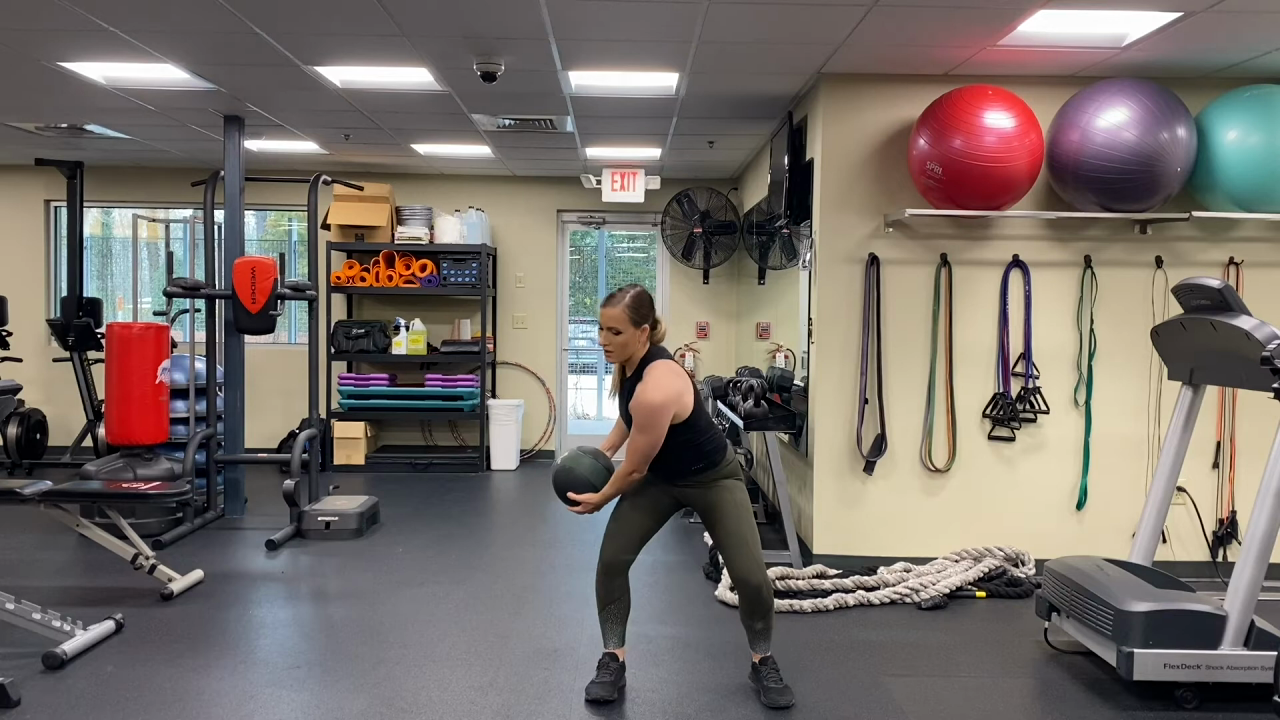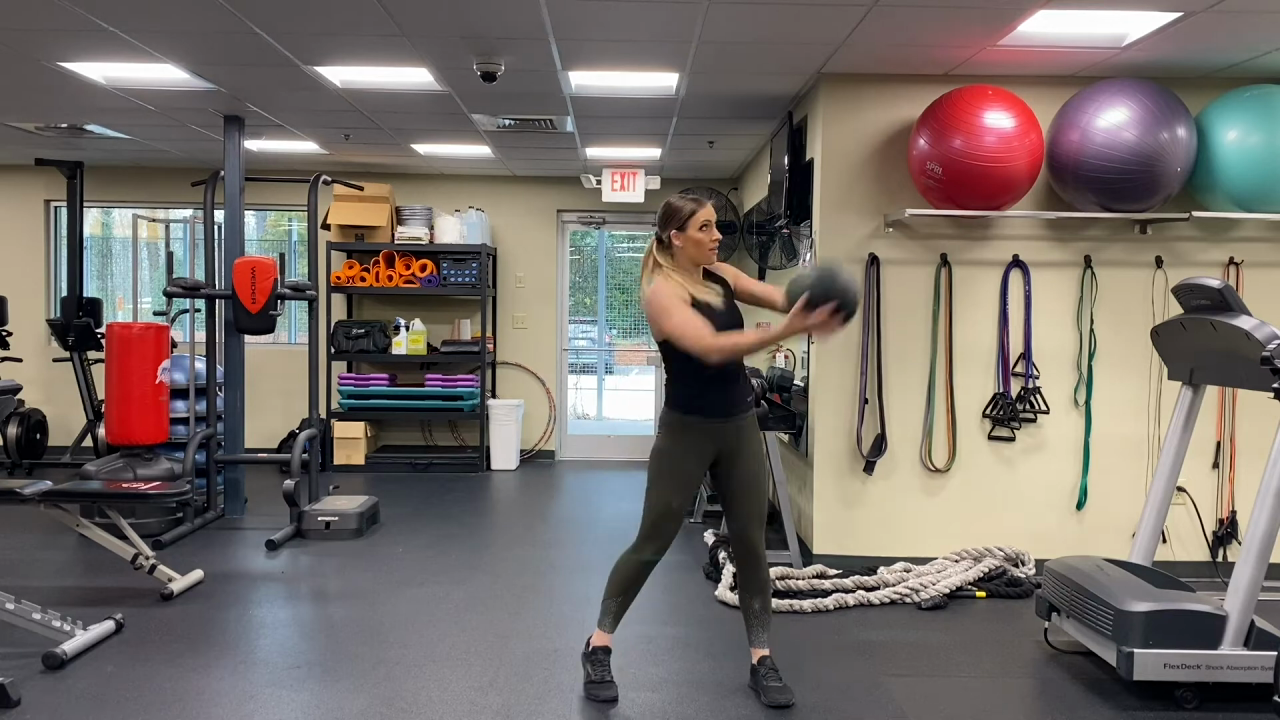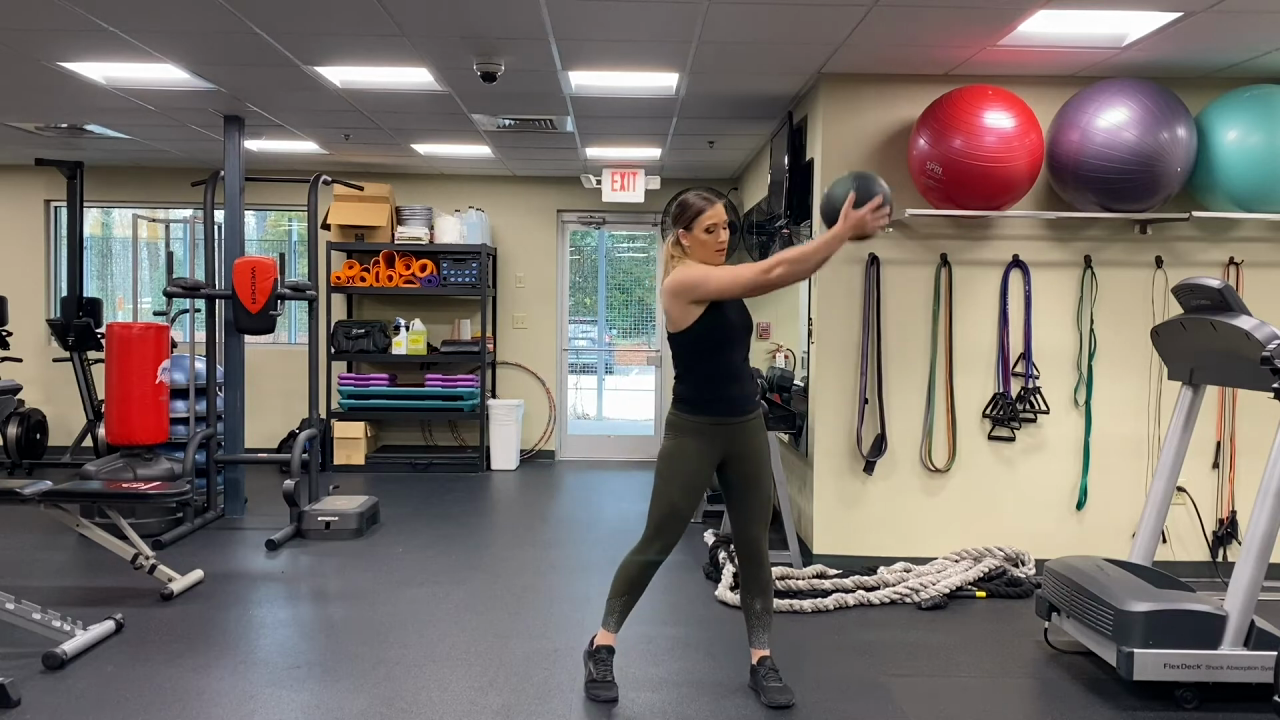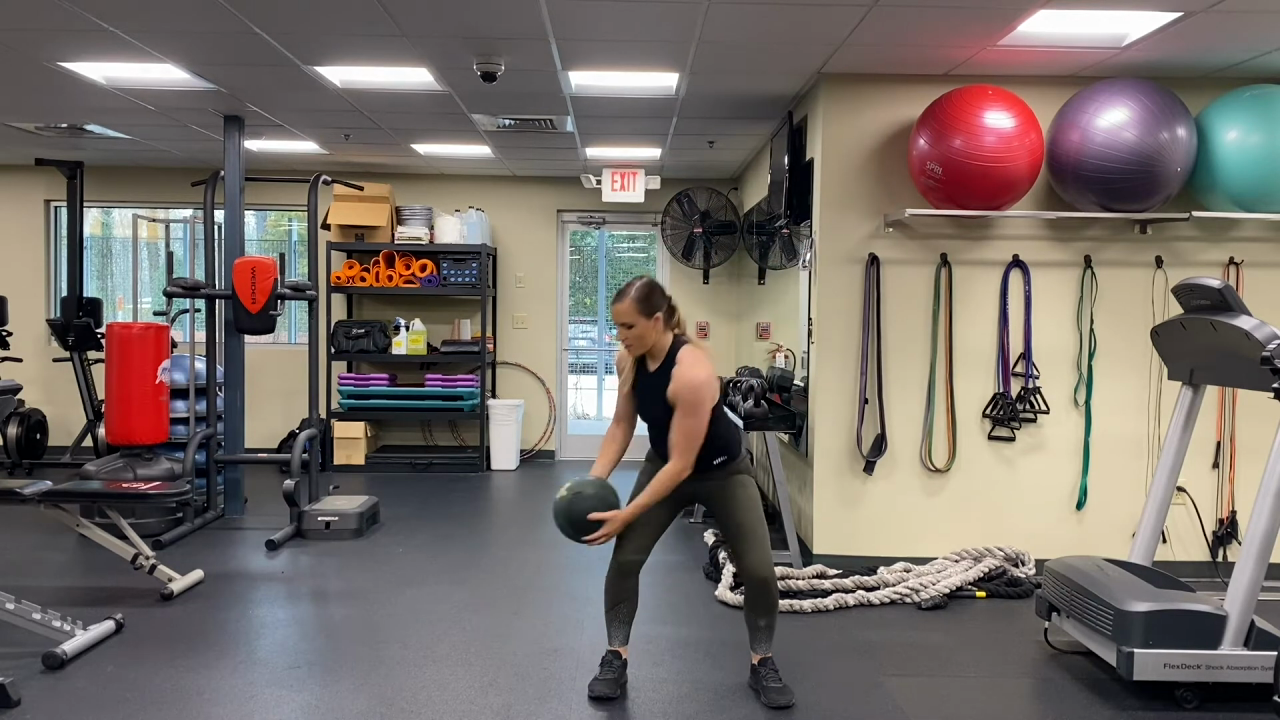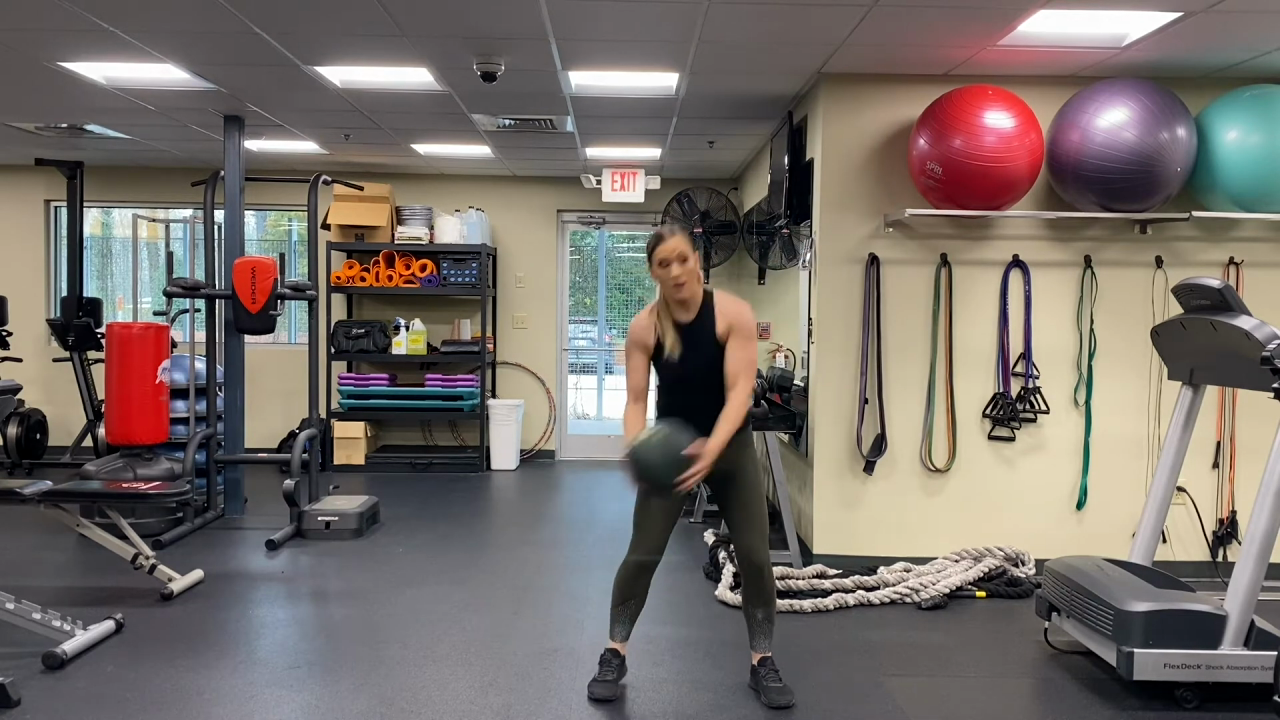
dt=0.5s
person 1, frame 1
left shoulder: (656, 389)
right shoulder: (628, 359)
left elbow: (635, 468)
left wrist: (599, 499)
right wrist: (602, 451)
left hip: (712, 478)
right hip: (660, 476)
left knee: (751, 578)
right knee: (612, 559)
left ankle: (763, 662)
right ankle: (614, 659)
person 1, frame 2
left shoulder: (723, 276)
right shoulder: (662, 294)
left elbow: (782, 297)
right elbow: (712, 349)
left wrist: (813, 314)
right wrist: (782, 333)
left hip: (740, 427)
right hip: (685, 433)
left knee: (751, 546)
right knee: (651, 545)
left ankle: (760, 658)
right ankle: (599, 645)
person 1, frame 3
left shoulder: (724, 281)
right shoulder: (685, 281)
left elbow: (787, 272)
right elbow: (771, 269)
left wrist: (844, 231)
right wrist: (843, 230)
left hip: (746, 427)
right hip: (694, 431)
left knee: (753, 546)
right knee: (656, 544)
left ankle: (761, 659)
right ankle: (602, 644)
person 1, frame 4
left shoulder: (692, 373)
right shoulder: (632, 361)
left elbow: (682, 465)
right elbow: (622, 426)
left wrist: (626, 514)
right wrist: (594, 478)
left hip: (721, 472)
right hip: (668, 468)
left knee: (760, 572)
right knee: (625, 560)
left ankle: (762, 662)
right ankle: (616, 656)
person 1, frame 5
left shoulder: (732, 312)
right shoulder: (645, 326)
left elbow: (740, 392)
right elbow: (636, 401)
left wrist: (714, 447)
right wrist: (636, 447)
left hip: (730, 446)
left knee: (755, 557)
right knee: (643, 555)
left ankle: (762, 660)
right ankle: (614, 653)
